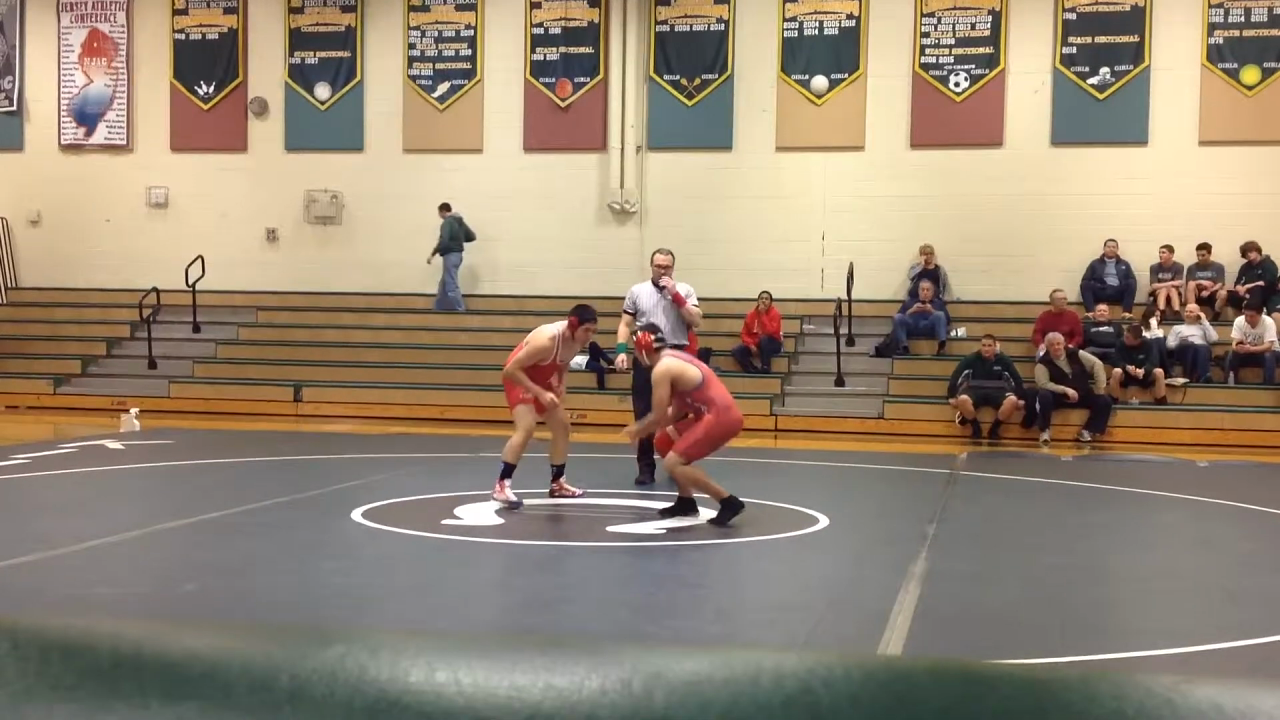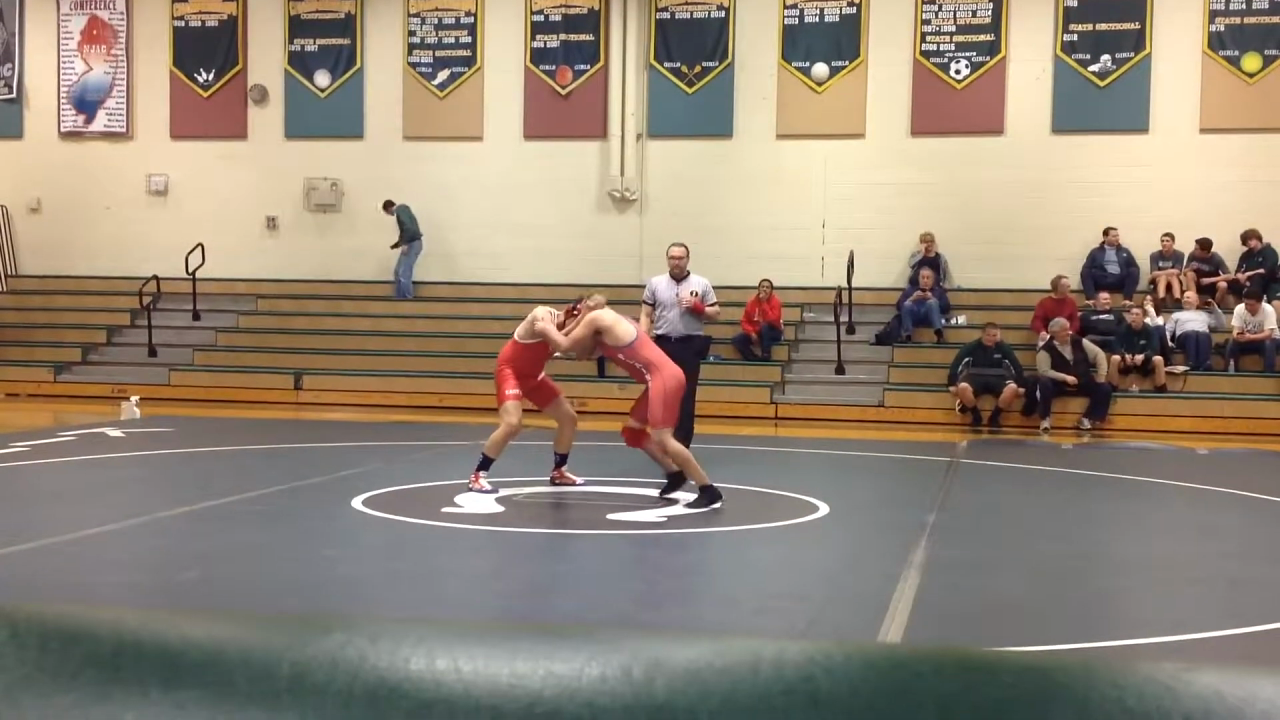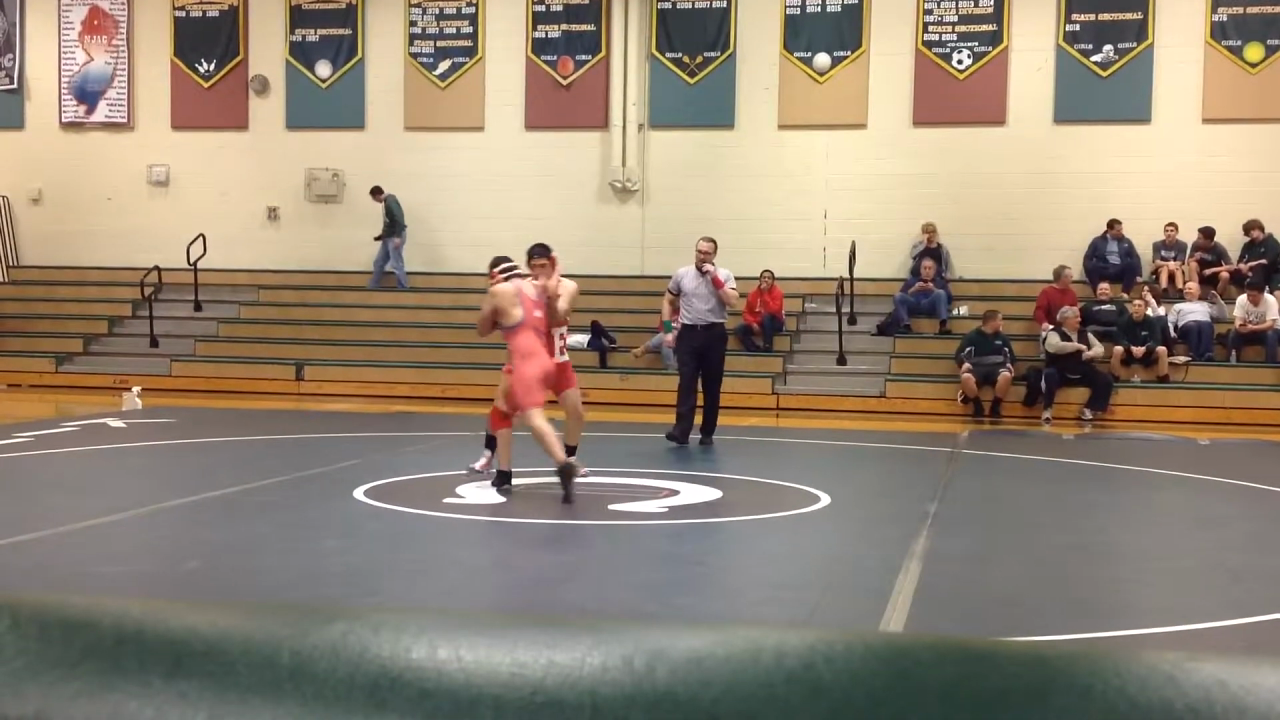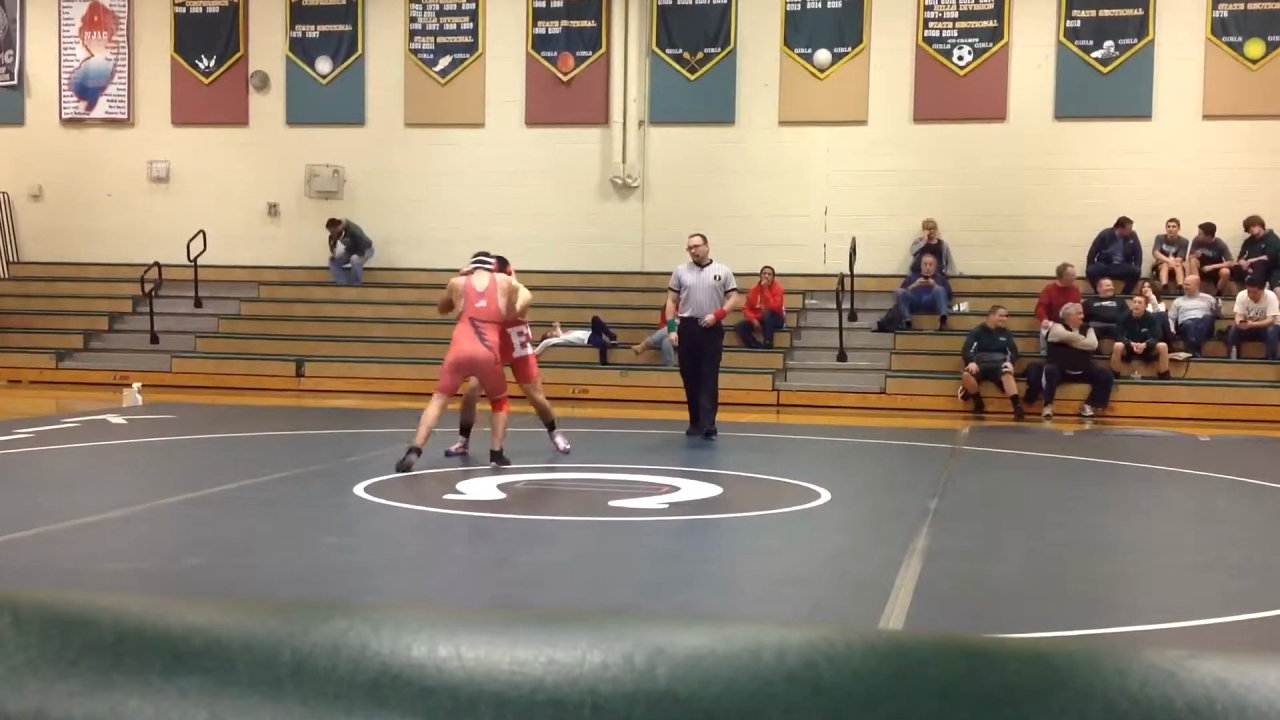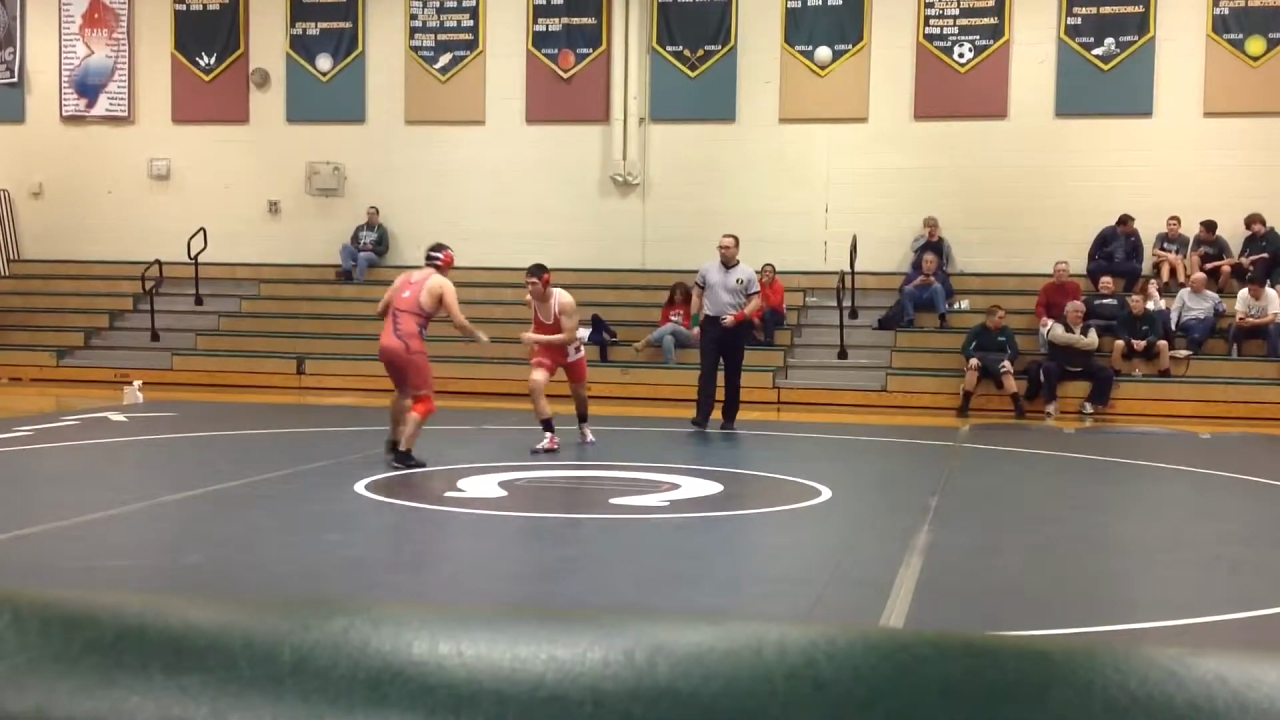
dt=1s
person 1, frame 1
left shoulder: (662, 369)
right shoulder: (675, 358)
left elbow: (659, 417)
right elbow: (679, 409)
left wrist: (638, 429)
right wrist: (645, 428)
left hip: (720, 417)
right hip: (718, 413)
left knee: (673, 463)
right knee: (665, 440)
left ankle: (729, 503)
right ankle: (686, 502)
person 1, frame 2
left shoulder: (597, 317)
right shoulder: (605, 321)
left elbow: (565, 346)
right elbow: (583, 350)
left wrist: (546, 328)
left hip: (664, 377)
right hip: (660, 377)
left knee: (663, 438)
right knee: (633, 432)
left ankle: (709, 491)
right ankle: (677, 474)
person 1, frame 3
left shoulder: (498, 291)
right shoulder: (539, 289)
left elbow: (482, 329)
left hip: (529, 365)
right hip: (546, 364)
left knee: (535, 420)
right knee: (502, 415)
left ankle: (565, 467)
person 1, frame 4
left shoulder: (457, 283)
right shoulder: (504, 282)
left elbow: (442, 309)
right elbow: (513, 313)
left hip: (460, 353)
right hip: (488, 356)
left knee: (437, 402)
right knee: (500, 402)
left ankle: (414, 451)
right ankle: (496, 454)
person 1, frame 5
left shoulder: (403, 278)
right shoulder: (443, 284)
left elbow: (380, 310)
right elbow: (459, 321)
right wrist: (479, 336)
left hip: (386, 345)
right hip: (409, 347)
left knee: (403, 393)
right knee: (424, 401)
left ankle: (394, 442)
right ankle: (403, 454)
person 2, frame 1
left shoulder: (684, 290)
right shoulder: (637, 291)
left elbow: (696, 321)
right elbow: (625, 324)
left wrist: (676, 295)
right wrist: (621, 350)
right knee: (644, 414)
right ankle: (646, 469)
person 2, frame 2
left shoulder: (701, 284)
right shoulder: (655, 283)
left elbow: (716, 314)
right elbow: (645, 316)
left wrist: (695, 306)
left hip: (690, 345)
right hip: (663, 344)
left knee: (686, 396)
left ankle: (681, 445)
person 2, frame 3
left shoulder: (724, 275)
right shoulder: (681, 274)
left elbow: (732, 301)
right elbow: (668, 303)
left wrist: (715, 278)
right wrist: (668, 329)
left hip: (714, 334)
right hip: (688, 333)
left knee: (712, 386)
right knee: (687, 382)
left ankle: (707, 432)
right ankle: (681, 430)
person 2, frame 4
left shoulder: (723, 271)
right shoulder: (680, 272)
left elbow: (733, 298)
right elbow: (671, 302)
left wrist: (716, 315)
right wrist: (671, 328)
left hip: (712, 329)
right hip: (687, 328)
left knee: (709, 376)
right knee: (690, 377)
left ankle: (708, 423)
right ankle: (695, 423)
person 2, frame 5
left shoulder: (747, 273)
right shoulder: (707, 269)
left elbow: (756, 302)
right elbow: (697, 296)
left wrist: (736, 318)
right wrist: (695, 323)
left hip: (735, 328)
right hip: (710, 324)
left knee: (732, 375)
right knee: (707, 371)
left ankle: (729, 419)
right ankle: (702, 415)
person 3, frame 1
left shoulder: (578, 338)
right shoulder: (547, 340)
right elbow: (511, 369)
left wrist: (560, 383)
right wrist: (540, 393)
left hip: (540, 380)
right hip: (517, 377)
left knee: (562, 427)
right knee: (526, 426)
left ankle: (557, 483)
right ankle: (502, 485)
person 3, frame 2
left shoulder: (570, 327)
right shoulder: (542, 315)
right wrist: (581, 318)
left hip: (534, 375)
right hip: (510, 370)
left knee: (569, 418)
right knee: (511, 423)
left ankle: (559, 472)
right ankle: (478, 475)
person 3, frame 3
left shoulder: (568, 287)
left elbow: (558, 320)
left wrist: (552, 292)
left hip: (556, 357)
left knee: (575, 411)
right knee: (503, 402)
left ankle: (570, 461)
right ankle: (488, 454)
person 3, frame 4
left shoulder: (520, 292)
right wrist: (466, 275)
left hip: (520, 350)
left knee: (537, 400)
right knee: (471, 393)
left ankle: (555, 433)
right ankle: (463, 442)
person 3, frame 5
left shoulder: (564, 301)
right shoulder: (532, 300)
left elbow: (569, 337)
left wrist: (537, 338)
right wrist: (533, 342)
left hip: (571, 351)
right hip: (546, 349)
left knee: (579, 395)
right knee: (535, 385)
left ankle: (583, 426)
right ankle: (551, 438)
